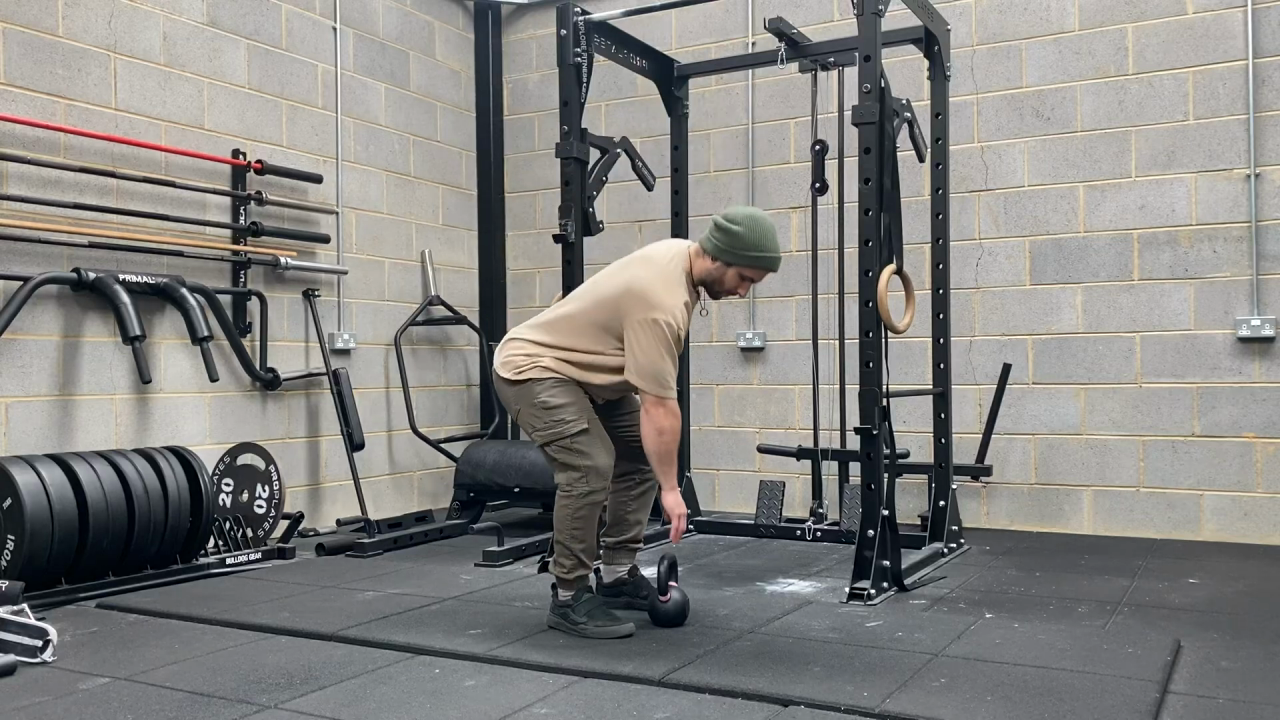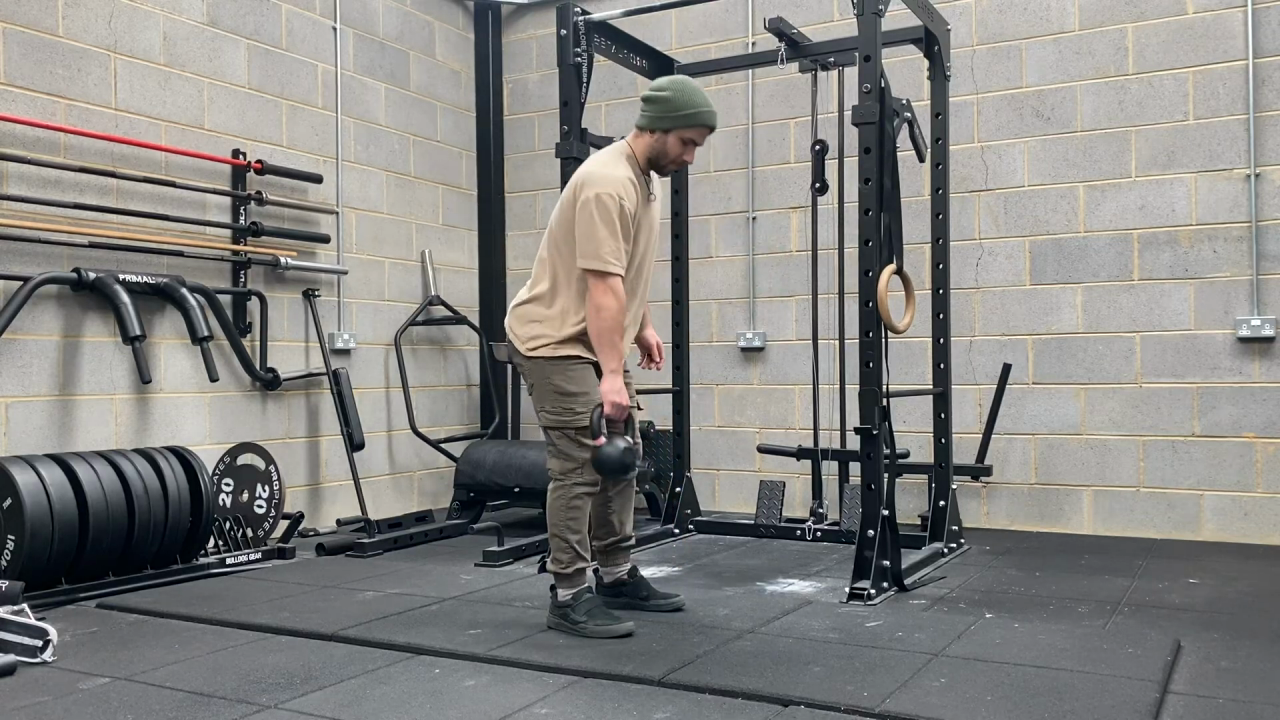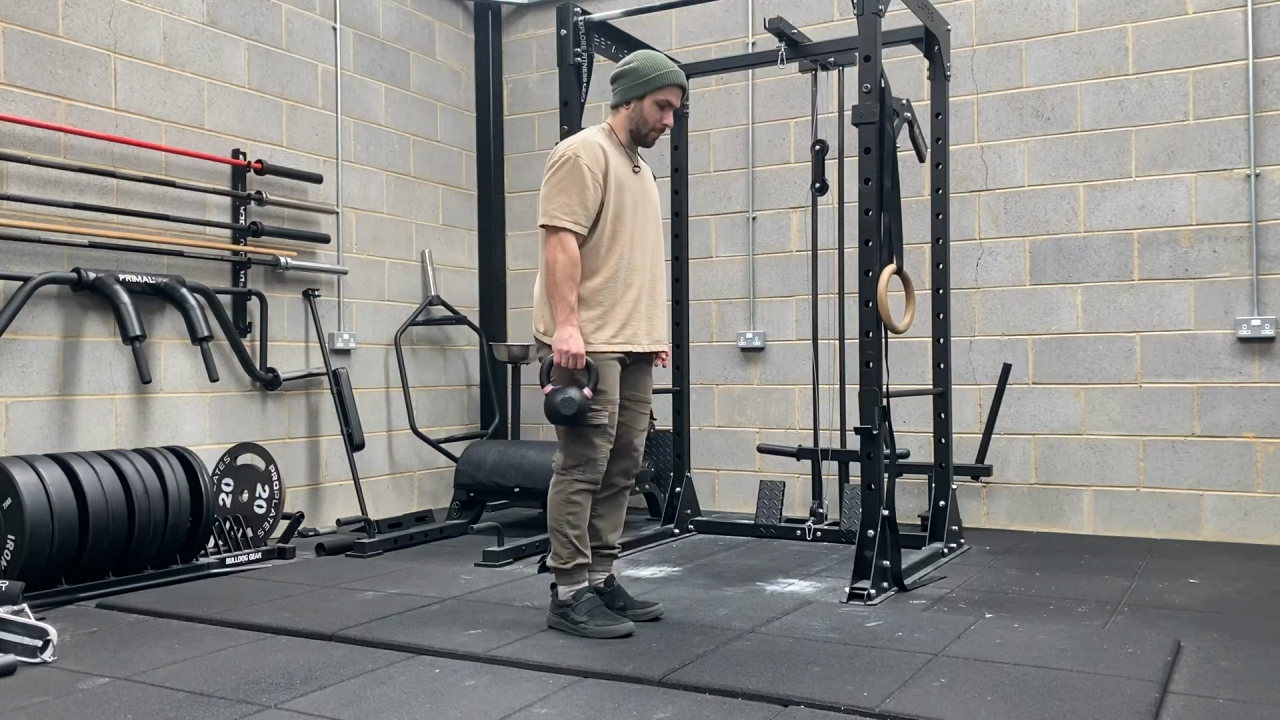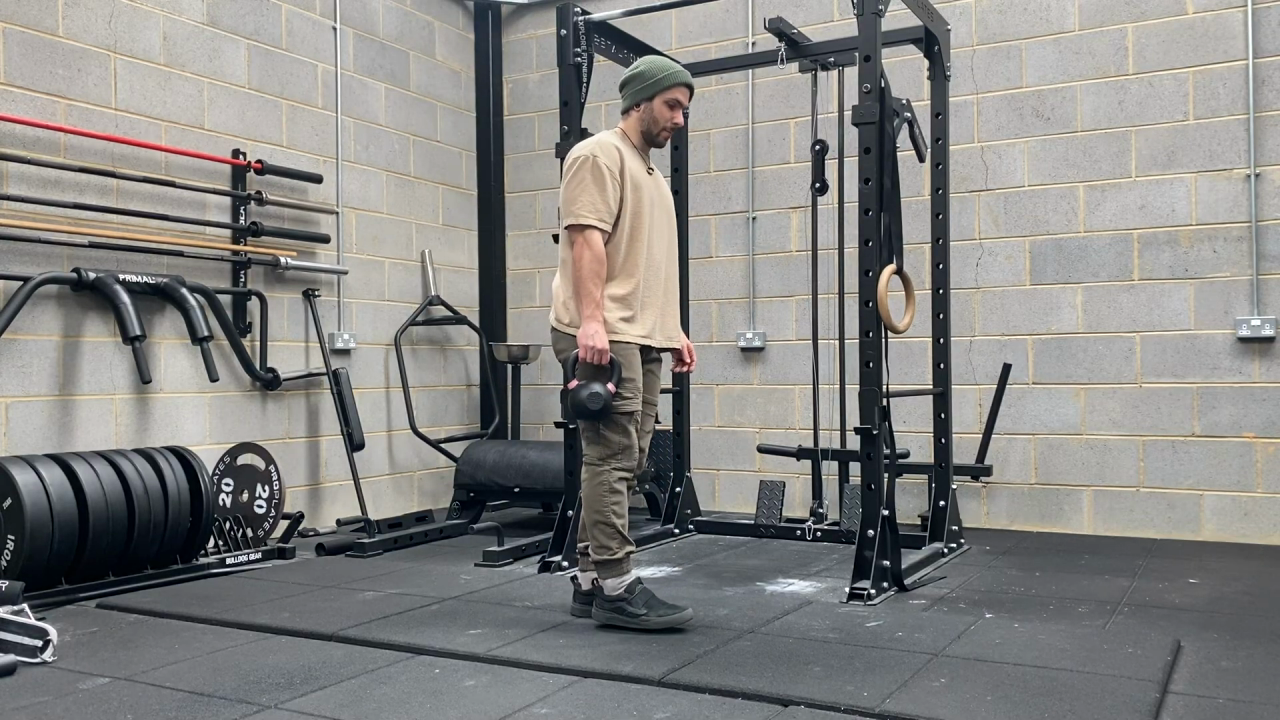
dt=1s
person 1, frame 1
left shoulder: (682, 257)
right shoulder: (660, 302)
right elbow: (660, 408)
right wrist: (671, 490)
left hip: (585, 369)
right hip: (532, 366)
left knee: (642, 458)
right knee: (590, 467)
left ankle: (617, 574)
right ankle: (570, 595)
person 1, frame 2
left shoulder: (645, 177)
right shoulder: (609, 183)
right elbow: (602, 287)
left wrist: (643, 327)
right wrist: (613, 377)
left hip: (592, 338)
right hip: (553, 340)
right knee: (579, 464)
left ankle: (616, 576)
right ankle: (569, 595)
person 1, frame 3
left shoulder: (639, 167)
right shoulder: (584, 154)
right elbow: (561, 242)
left wrist: (654, 330)
right wrist: (564, 325)
left hip: (631, 342)
right hip: (586, 340)
left knee: (620, 468)
right knee: (584, 464)
left ankle: (598, 578)
right ankle: (569, 592)
person 1, frame 4
left shoulder: (650, 172)
right shoulder: (599, 155)
right elbow: (587, 240)
left wrist: (673, 329)
right wrist: (592, 321)
left hip: (642, 338)
right hip: (604, 335)
left knee: (624, 460)
right knee: (612, 457)
left ankle: (591, 581)
right ankle: (616, 586)
